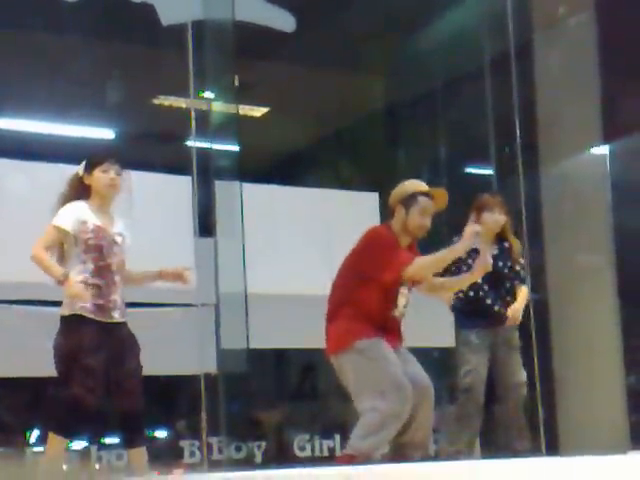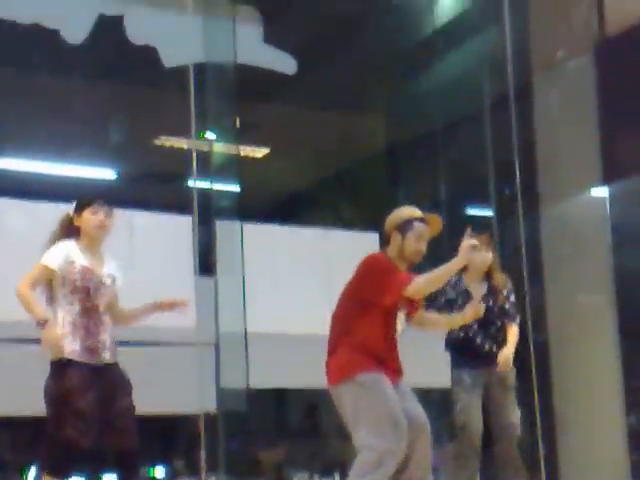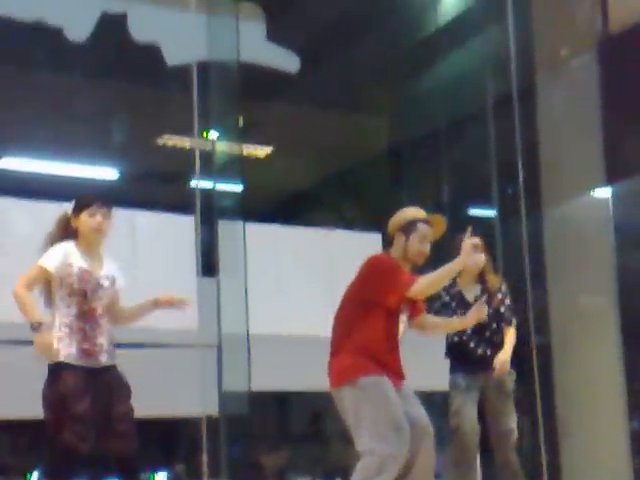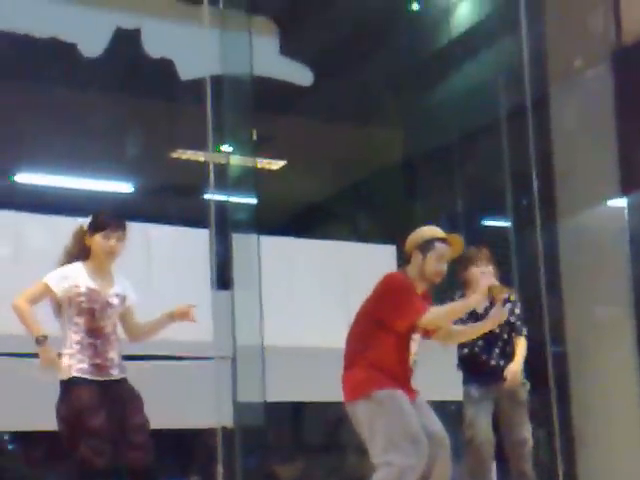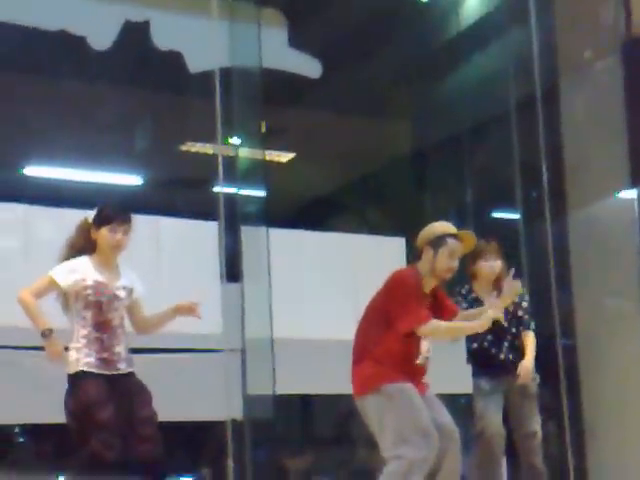
dt=0.2s
person 1, frame 1
left shoulder: (118, 224)
right shoulder: (76, 211)
right elbow: (39, 250)
left wrist: (161, 275)
right wrist: (66, 279)
left hip: (116, 322)
right hip: (81, 319)
left knee: (131, 399)
right knee: (79, 397)
left ankle: (142, 475)
right ankle: (49, 473)
person 1, frame 2
left shoulder: (110, 266)
right shoulder: (64, 252)
right elbow: (24, 288)
left wrist: (155, 307)
right wrist: (45, 324)
left hip: (106, 362)
right hip: (71, 360)
left knee: (125, 438)
right knee: (72, 439)
person 1, frame 3
left shoulder: (110, 267)
right shoulder: (62, 254)
right elbow: (20, 287)
left wrist: (155, 304)
right wrist: (39, 327)
left hip: (104, 365)
right hip: (68, 363)
left knee: (124, 441)
right knee: (73, 444)
person 1, frame 4
left shoulder: (122, 285)
right shoulder: (70, 275)
left elbow: (134, 333)
right elbow: (21, 303)
left wrist: (170, 317)
right wrist: (42, 341)
left hip: (116, 380)
right hip: (80, 379)
left knee: (140, 455)
person 1, frame 5
left shoulder: (129, 278)
right shoulder: (77, 268)
left elbow: (141, 325)
right elbow: (26, 296)
left wrist: (176, 311)
right wrist: (48, 334)
left hip: (123, 374)
right hip: (87, 373)
left knee: (149, 447)
right knee: (105, 453)
person 2, frame 1
left shoulder: (407, 249)
right shoulder: (378, 238)
left elbow: (430, 285)
right elbow: (416, 271)
left wrist: (470, 277)
right wrist: (460, 248)
left hip: (384, 336)
right hip: (355, 335)
left knee: (421, 391)
right knee: (393, 398)
right ankle: (351, 466)
person 2, frame 2
left shoulder: (401, 276)
right shoulder: (376, 265)
left elbow: (419, 319)
right elbow: (417, 289)
left wrist: (463, 317)
right wrist: (458, 262)
left hip: (385, 369)
right hip: (356, 368)
left knee: (417, 428)
right knee: (386, 437)
person 2, frame 3
left shoulder: (402, 277)
right shoulder: (380, 266)
left elbow: (421, 323)
right elbow: (420, 289)
left wrist: (466, 321)
right wrist: (461, 260)
left hip: (387, 372)
right hip: (357, 371)
left knee: (420, 432)
right knee: (389, 442)
person 2, frame 4
left shoulder: (420, 295)
right shoulder: (395, 284)
left elbow: (447, 333)
right elbow: (430, 319)
left wrist: (488, 323)
right wrist: (474, 299)
left hip: (399, 386)
right hip: (371, 385)
left knee: (437, 444)
right knee: (406, 454)
person 2, frame 5
left shoulder: (433, 291)
right shoulder: (404, 281)
left elbow: (460, 320)
right elbow: (427, 328)
left wrist: (501, 301)
right wrist: (477, 324)
left hip: (409, 379)
right hip: (380, 378)
left knee: (447, 437)
right knee: (417, 447)
person 3, frame 1
left shoulder: (511, 248)
left elbow: (522, 283)
right elbow: (440, 279)
left wrist: (519, 304)
left hip: (504, 327)
right hip: (471, 328)
left knee: (515, 388)
right knee: (472, 389)
left ankle: (519, 450)
right ankle: (457, 453)
person 3, frame 2
left shoulder: (502, 285)
right shoulder: (451, 286)
left elbow: (512, 321)
right elbow: (432, 320)
left wrist: (510, 347)
left hip: (498, 365)
right hip: (465, 368)
left knee: (508, 428)
right knee: (470, 428)
person 3, frame 3
left shoulder: (497, 287)
right shoulder: (445, 291)
left elbow: (509, 325)
left wrist: (506, 352)
left hip: (496, 369)
right hip: (462, 372)
left knee: (505, 432)
right knee: (465, 430)
person 3, frame 4
left shoulder: (507, 298)
left elbow: (520, 334)
left wrist: (517, 362)
left hip: (509, 380)
right hip: (475, 384)
left knee: (520, 441)
right knee: (480, 440)
person 3, frame 5
right shoulder: (463, 297)
left elbow: (527, 328)
left wrist: (529, 358)
left hip: (518, 373)
right hip: (485, 377)
left knee: (530, 434)
right knee: (490, 433)
